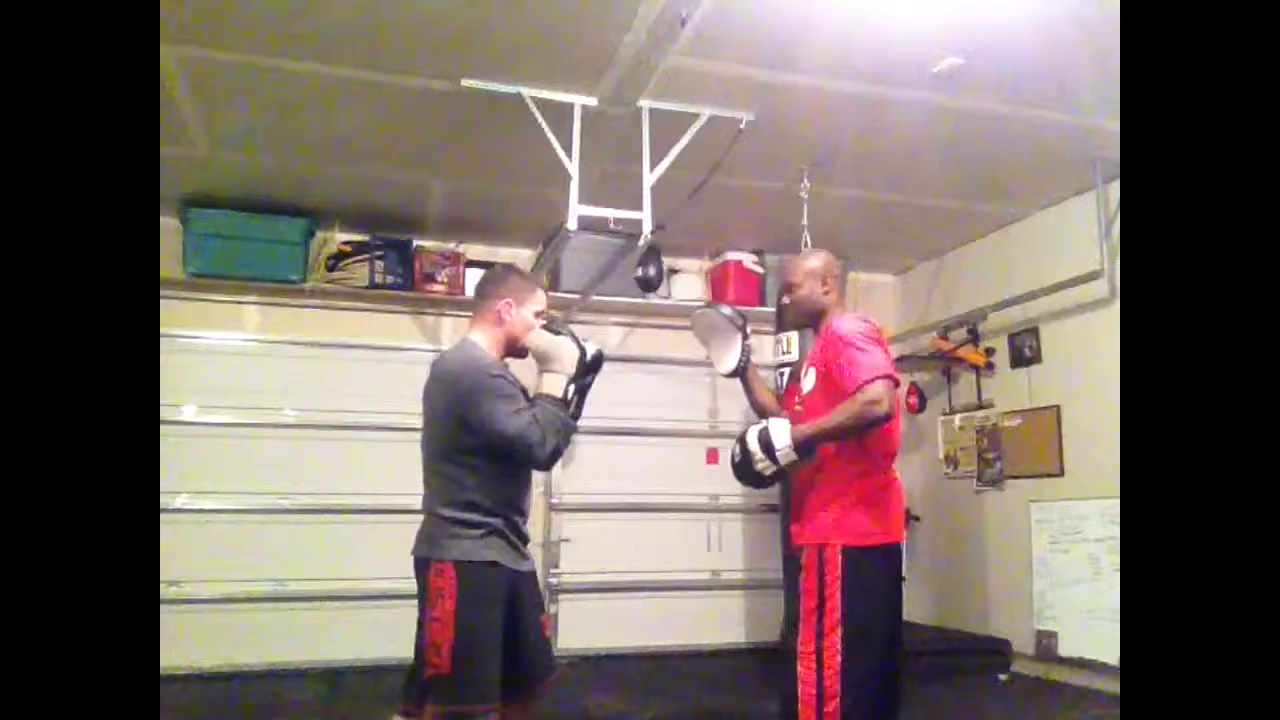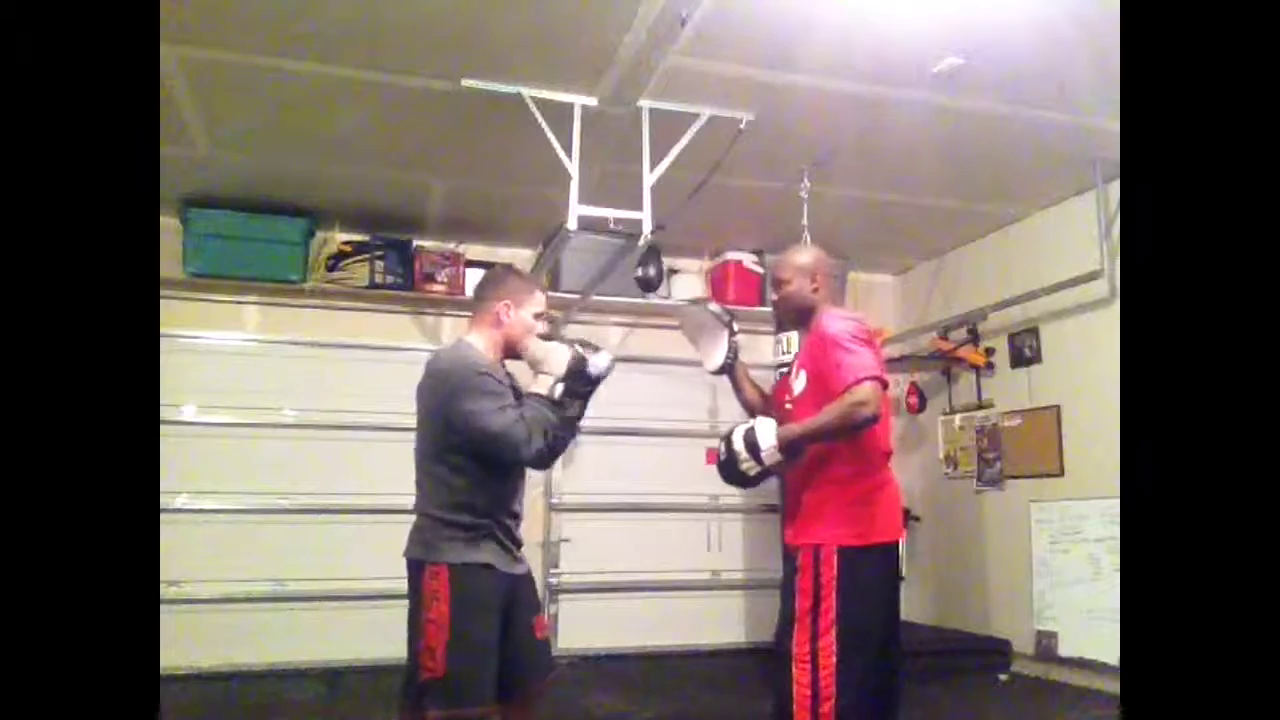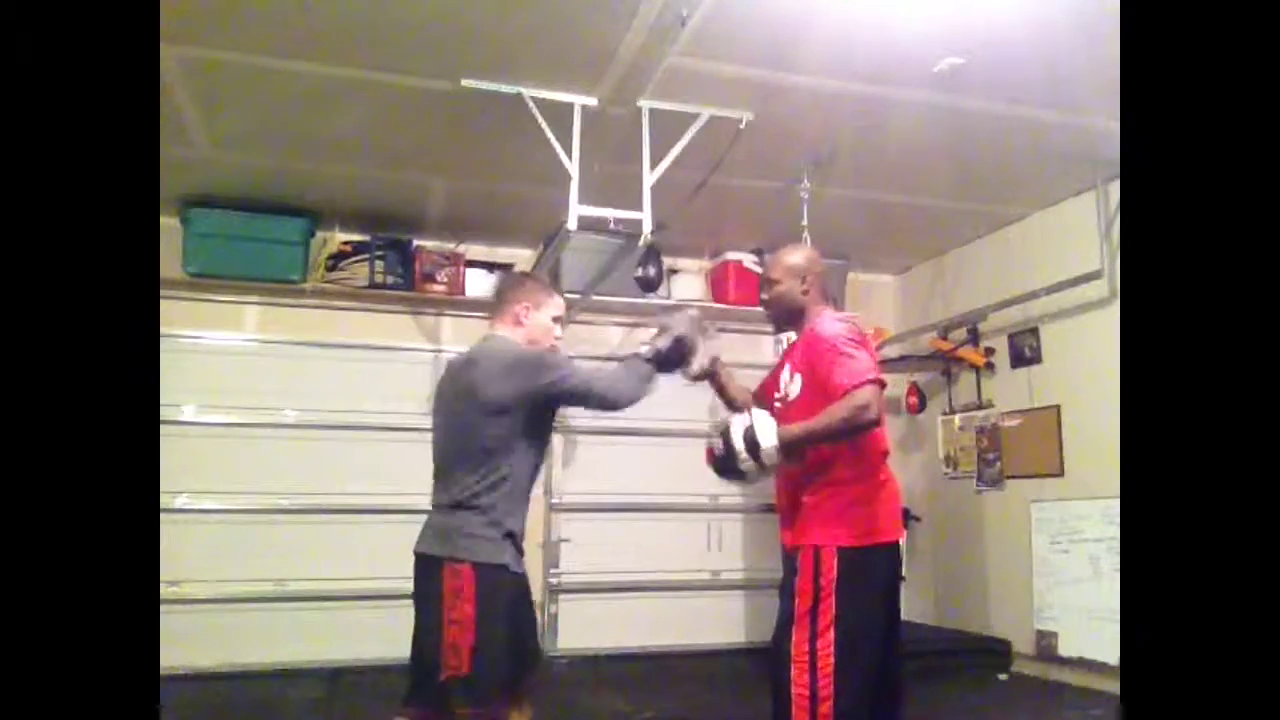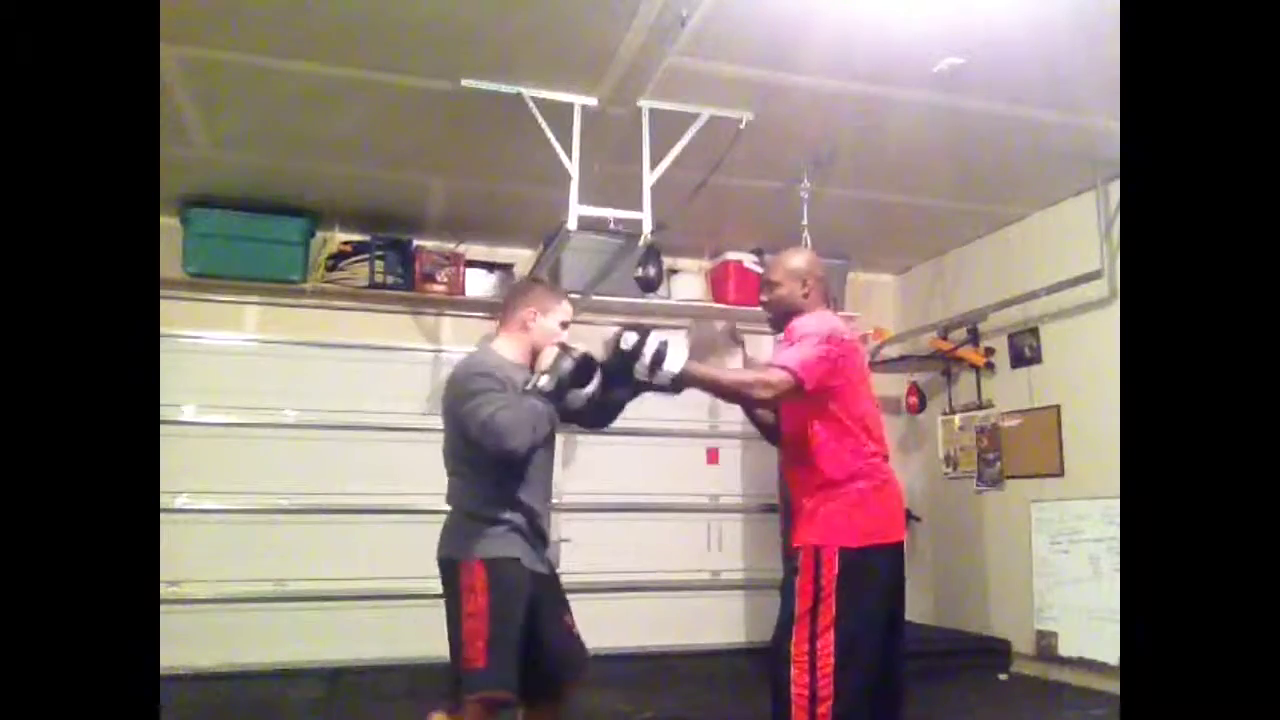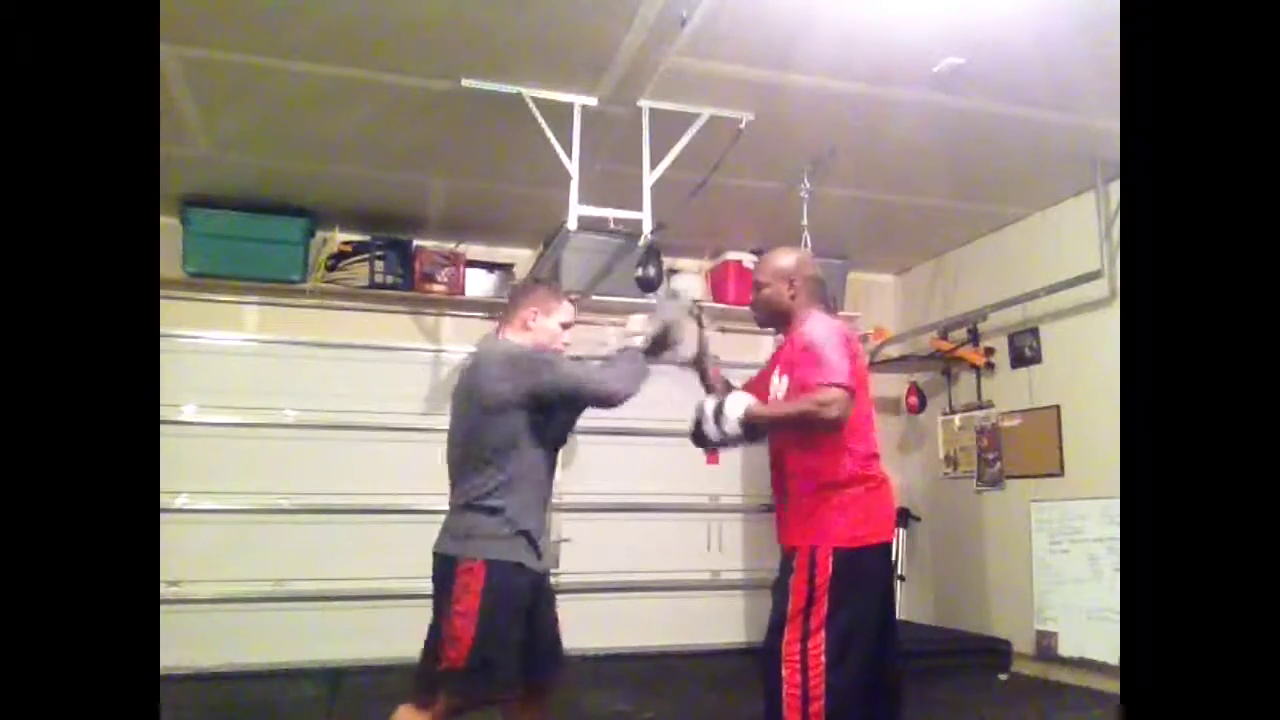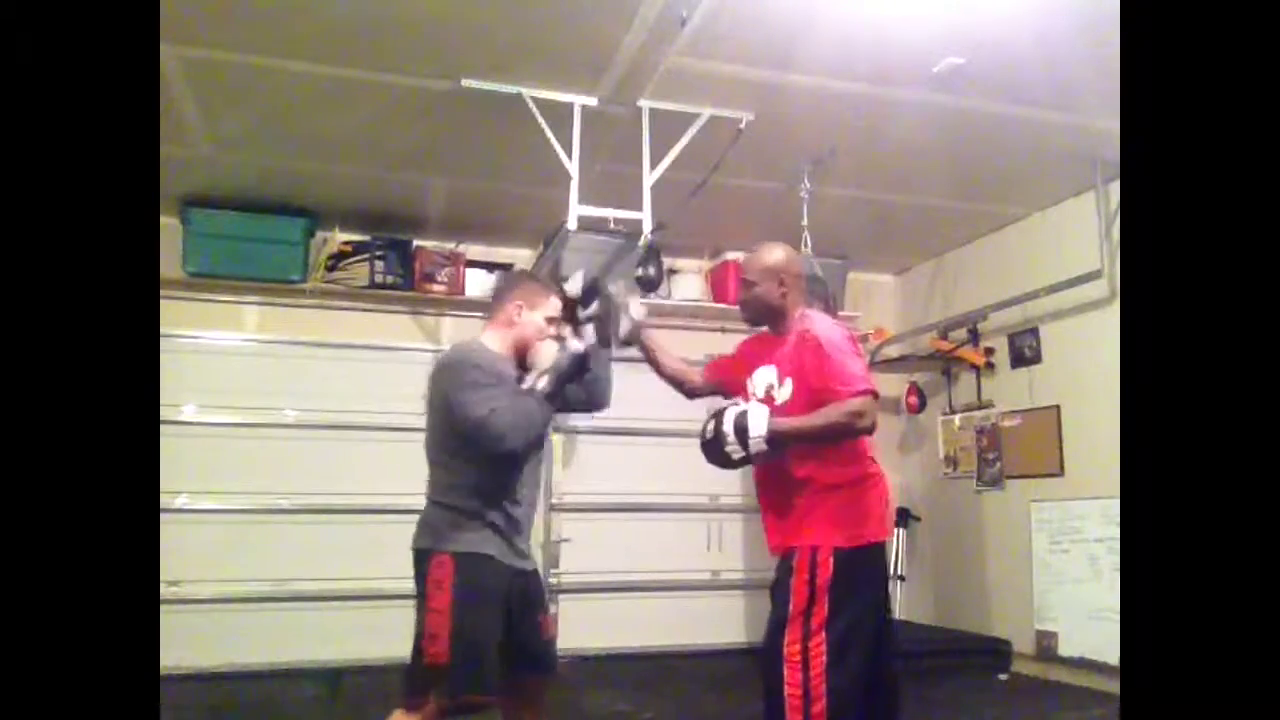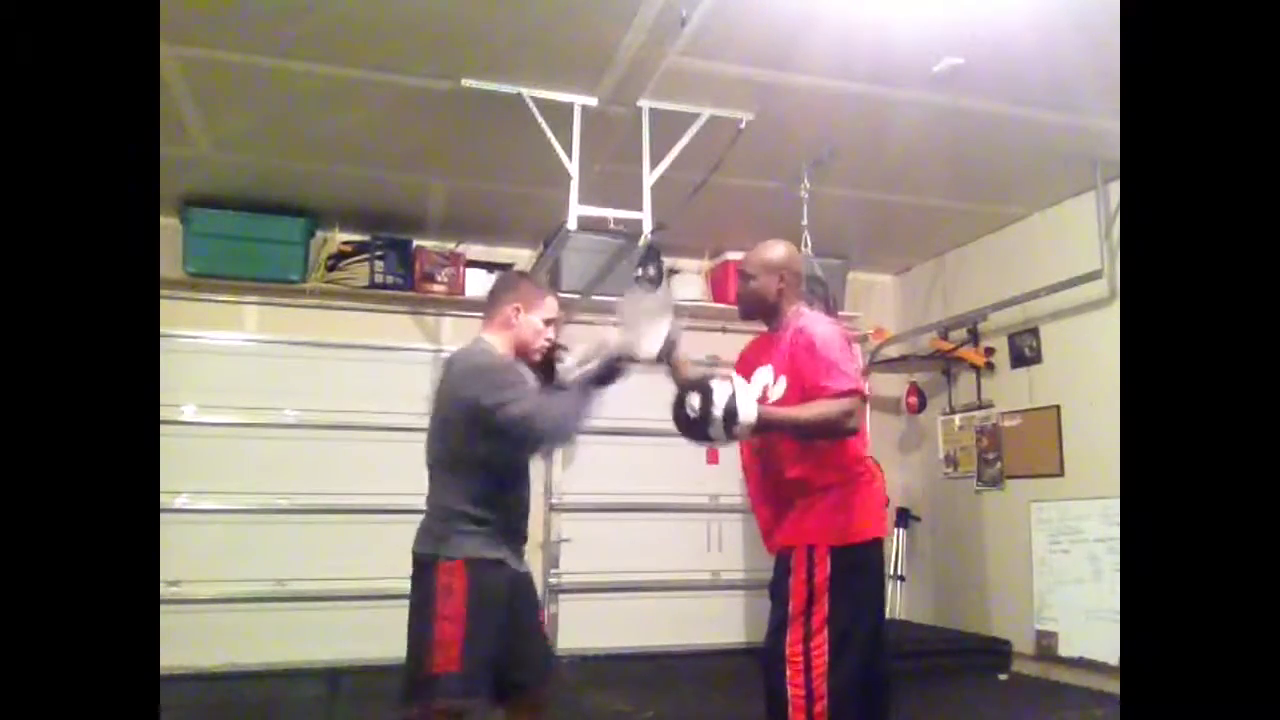
dt=0.3s
person 1, frame 1
left shoulder: (849, 332)
right shoulder: (821, 348)
left elbow: (879, 402)
right elbow: (783, 417)
left wrist: (794, 437)
right wrist: (745, 369)
left hip: (846, 530)
right hip: (862, 528)
left knee: (822, 665)
right knee: (868, 662)
person 1, frame 2
left shoulder: (837, 330)
right shoulder: (811, 345)
left elbow: (865, 404)
right elbow: (774, 415)
left wrist: (780, 438)
right wrist: (731, 365)
left hip: (838, 531)
right hip: (846, 528)
left knee: (814, 665)
right knee: (862, 665)
person 1, frame 3
left shoulder: (832, 334)
right shoulder: (806, 346)
left elbow: (866, 408)
right elbow: (766, 413)
left wrist: (781, 436)
right wrist: (714, 371)
left hip: (843, 528)
right hip: (868, 525)
left knee: (810, 668)
right knee: (862, 669)
person 1, frame 4
left shoulder: (817, 330)
right shoulder: (818, 337)
left elbow: (768, 387)
right elbow: (783, 430)
left wrist: (682, 368)
right wrist: (707, 379)
left hip: (839, 527)
right hip: (869, 526)
left knee: (811, 663)
right knee: (864, 666)
person 1, frame 5
left shoulder: (819, 335)
right shoulder: (788, 350)
left elbow: (830, 407)
right elbow: (741, 405)
left wrist: (749, 413)
right wrist: (704, 360)
left hip: (836, 526)
right hip: (857, 525)
left knee: (799, 662)
right knee: (863, 663)
person 1, frame 6
left shoulder: (823, 336)
right shoulder: (759, 349)
left elbow: (862, 414)
right elbow: (694, 380)
left wrist: (770, 429)
right wrist: (638, 332)
left hip: (832, 526)
right hip: (830, 529)
left knee: (798, 661)
right knee: (855, 663)
person 1, frame 7
left shoulder: (816, 333)
right shoulder: (761, 349)
left elbow: (847, 416)
right elbow: (736, 408)
left wrist: (754, 412)
right wrist: (676, 360)
left hip: (828, 523)
right hip: (822, 525)
left knee: (801, 661)
right knee: (852, 662)
person 2, frame 1
left shoulder: (489, 371)
right shoulder: (470, 370)
left elbow: (539, 448)
right elbow: (537, 446)
left wrist: (575, 383)
right wrist: (557, 377)
left hip: (505, 554)
right hip: (462, 558)
person 2, frame 2
left shoulder: (490, 373)
right shoulder: (460, 369)
left elbow: (541, 452)
right elbow: (521, 443)
left wrist: (576, 391)
right wrist: (553, 381)
left hip: (501, 557)
right hip: (455, 560)
person 2, frame 3
left shoulder: (467, 367)
right shoulder: (513, 363)
right elbow: (608, 390)
right wrist: (657, 353)
left hip: (491, 555)
right hip: (465, 557)
left knee: (515, 682)
person 2, frame 4
left shoulder: (528, 377)
right shoulder: (478, 373)
left elbow: (591, 412)
right elbow: (509, 437)
left wrist: (627, 375)
right wrist: (549, 384)
left hip: (528, 553)
right hip: (484, 553)
left knee: (552, 681)
person 2, frame 5
left shoulder: (518, 369)
right shoulder: (515, 360)
left elbow: (543, 440)
right elbow: (607, 388)
right wrist: (639, 345)
left hip: (515, 552)
right hip: (482, 554)
left knee: (532, 682)
person 2, frame 6
left shoulder: (519, 371)
right shoulder: (466, 364)
left elbow: (595, 395)
right elbow: (504, 434)
right wrist: (545, 378)
left hip: (510, 551)
right hip: (461, 549)
left knee: (528, 682)
person 2, frame 7
left shoulder: (503, 372)
right shoulder: (480, 368)
left elbow: (531, 429)
right elbow: (550, 425)
left wrist: (549, 390)
right wrist: (588, 378)
left hip: (500, 553)
right hip: (461, 552)
